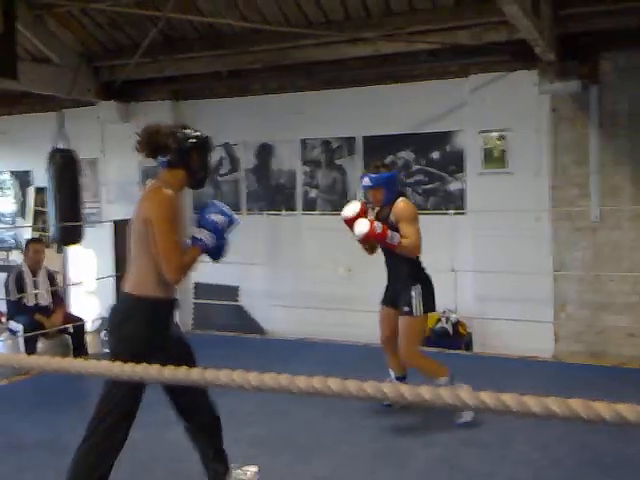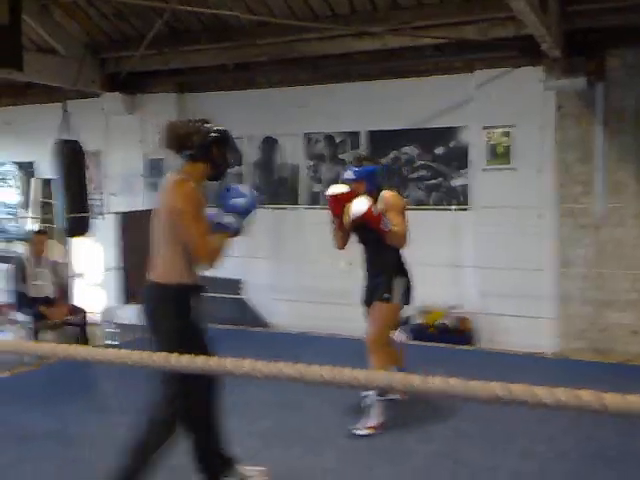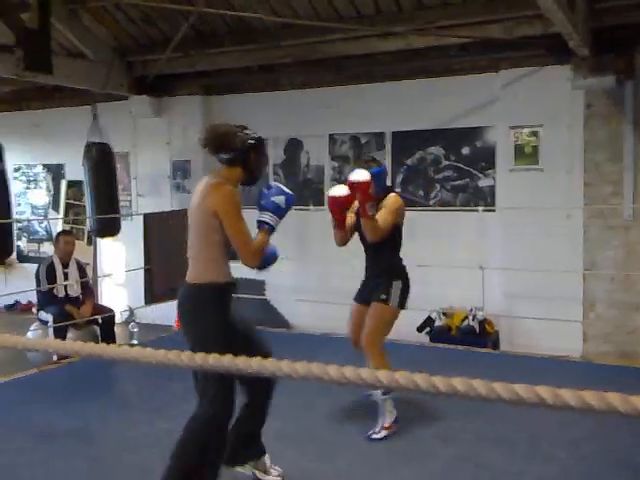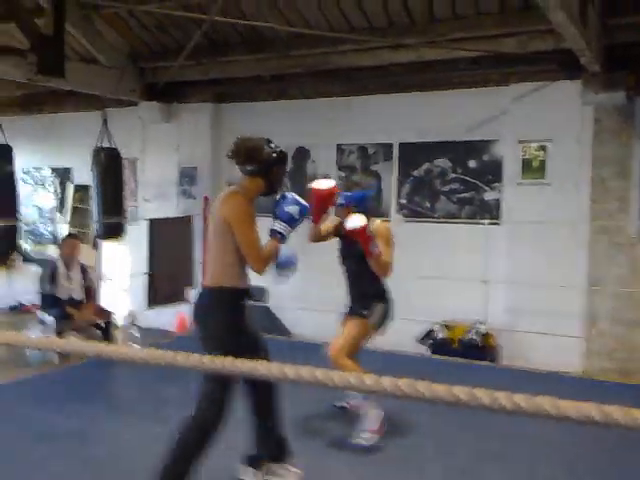
dt=0.2s
person 1, frame 1
left shoulder: (167, 195)
right shoulder: (161, 197)
right elbow: (173, 271)
left wrist: (204, 241)
right wrist: (206, 236)
left hip: (158, 316)
right hip: (139, 318)
left knee: (193, 399)
right knee: (114, 419)
person 1, frame 2
left shoulder: (179, 181)
right shoulder: (187, 188)
right elbow: (206, 256)
left wrist: (220, 221)
right wrist: (230, 218)
left hip: (172, 298)
right hip: (170, 302)
left knee: (199, 388)
right knee: (178, 402)
person 1, frame 3
left shoulder: (212, 183)
right shoulder: (223, 191)
right elbow: (250, 255)
left wrist: (260, 247)
right wrist: (270, 218)
left hip: (207, 299)
right hip: (207, 302)
left knee: (261, 371)
right knee: (215, 403)
person 1, frame 4
left shoulder: (236, 196)
right shoulder: (237, 201)
right elbow: (257, 262)
left wrist: (275, 255)
right wrist: (282, 226)
left hip: (227, 305)
right hip: (220, 307)
left knee: (262, 380)
right knee: (212, 406)
person 2, frame 1
left shoulder: (402, 207)
right shoulder: (379, 210)
left elbow: (413, 249)
right elbow: (370, 249)
left wrist: (381, 234)
right wrist: (361, 229)
left hip: (413, 286)
right hip: (395, 285)
left knee: (409, 355)
right knee: (388, 344)
person 2, frame 2
left shoulder: (389, 199)
right shoulder: (352, 205)
left elbow: (400, 240)
right elbow: (340, 244)
left wrist: (375, 219)
right wrist: (338, 215)
left hip: (393, 278)
right hip: (374, 277)
left knee: (374, 342)
right knee: (381, 341)
left ankle: (375, 413)
person 2, frame 3
left shoulder: (393, 201)
right shoulder: (357, 205)
left elbow: (373, 234)
right elbow: (341, 241)
left wrist: (366, 201)
right wrist: (338, 215)
left hip: (391, 280)
right hip: (371, 278)
left knee: (370, 343)
right knee: (356, 338)
left ankle: (387, 414)
person 2, frame 4
left shoulder: (379, 228)
right shoulder: (341, 223)
left elbow: (384, 271)
right elbow: (315, 237)
left wrist: (365, 239)
right wrist: (319, 210)
left hip: (372, 303)
right hip: (358, 301)
left knee: (336, 354)
right knee: (344, 352)
left ankle: (371, 412)
right ankle: (357, 397)
person 3, frame 1
left shoulder: (49, 274)
right shoulder: (15, 276)
left elbow: (58, 299)
right elbow: (15, 307)
left wrist: (58, 315)
right wrist: (41, 319)
left hip: (46, 314)
right hip: (23, 315)
left knee: (78, 323)
right knee: (29, 327)
person 3, frame 2
left shoulder: (53, 265)
right shoulder: (20, 266)
left elbow: (62, 290)
right elbow: (21, 297)
left wrist: (61, 307)
right wrist: (44, 310)
left hip: (51, 305)
right hip: (28, 307)
left knee: (80, 315)
right knee: (34, 317)
person 3, frame 3
left shoulder: (78, 265)
right shoulder: (45, 267)
left elbow: (88, 290)
right elbow: (45, 298)
left wrist: (87, 306)
right wrist: (70, 310)
left hip: (77, 306)
right hip: (51, 307)
left knee: (108, 314)
right knee: (59, 317)
right ankle: (61, 359)
person 3, frame 4
left shoulder: (82, 268)
right shoulder: (50, 269)
left elbow: (90, 292)
right elbow: (48, 299)
left wrist: (89, 309)
right wrist: (72, 312)
left hip: (79, 308)
right hip: (55, 308)
left knee: (106, 317)
right knee: (60, 317)
